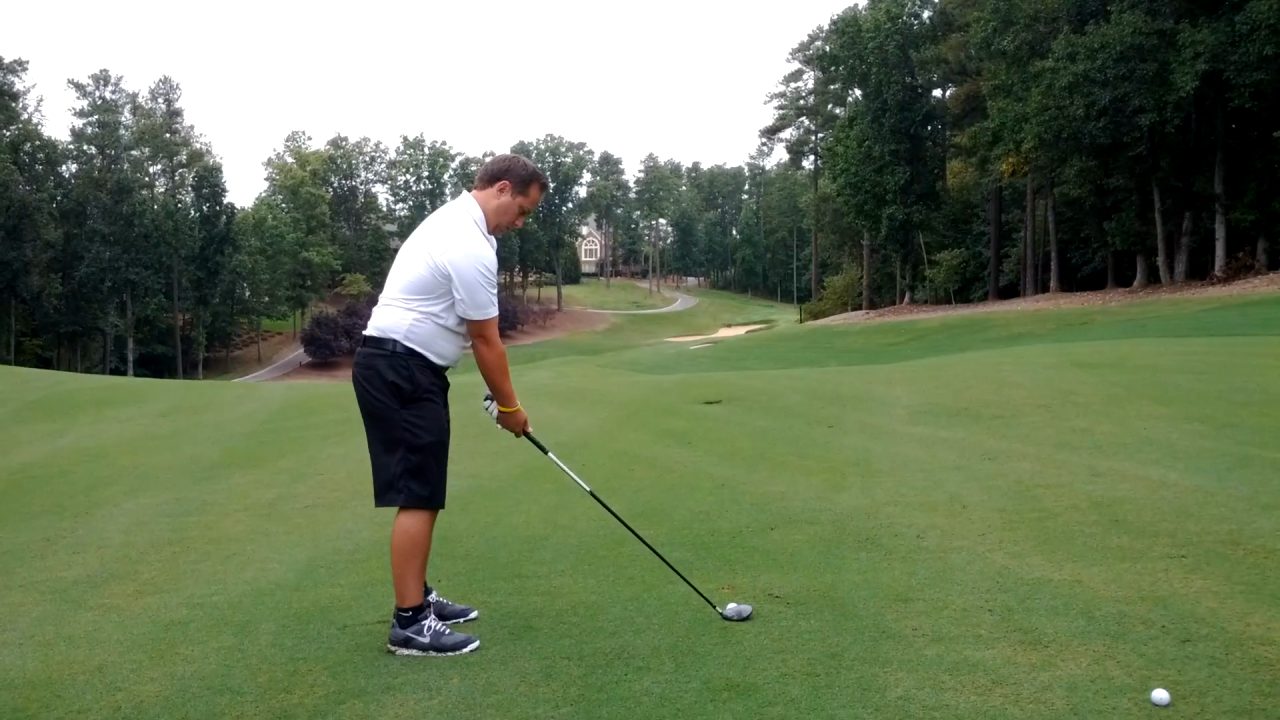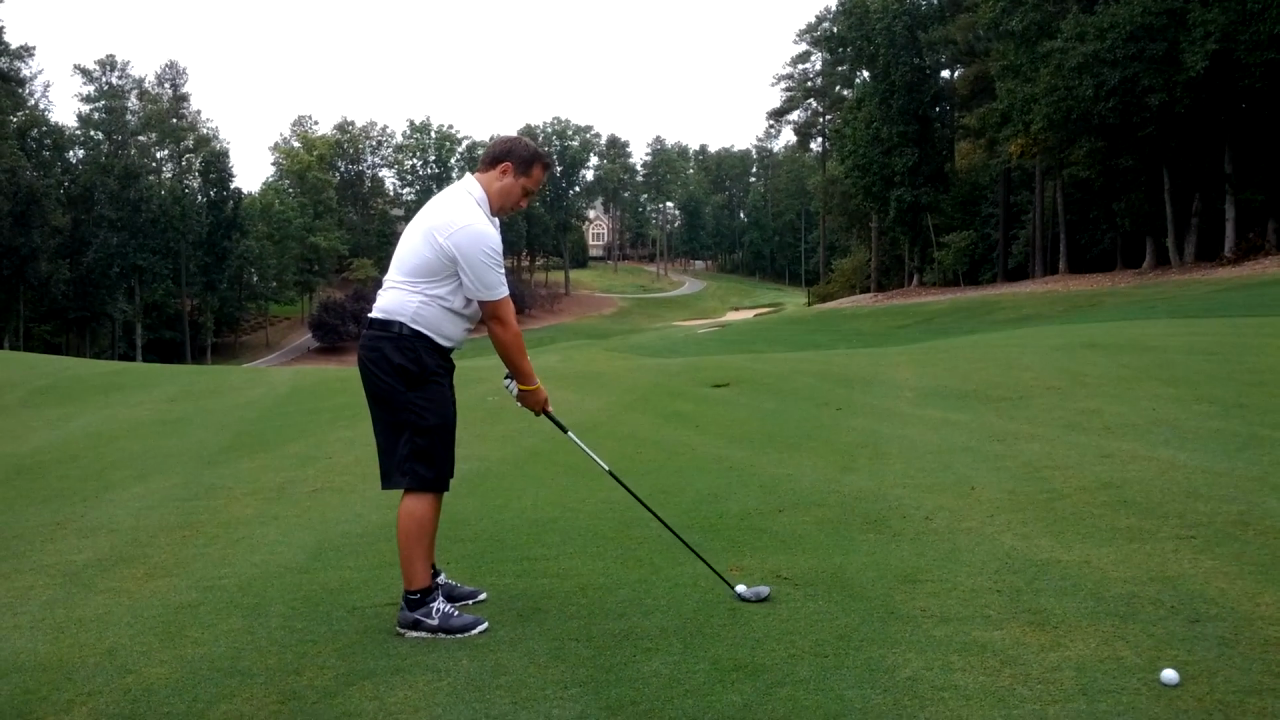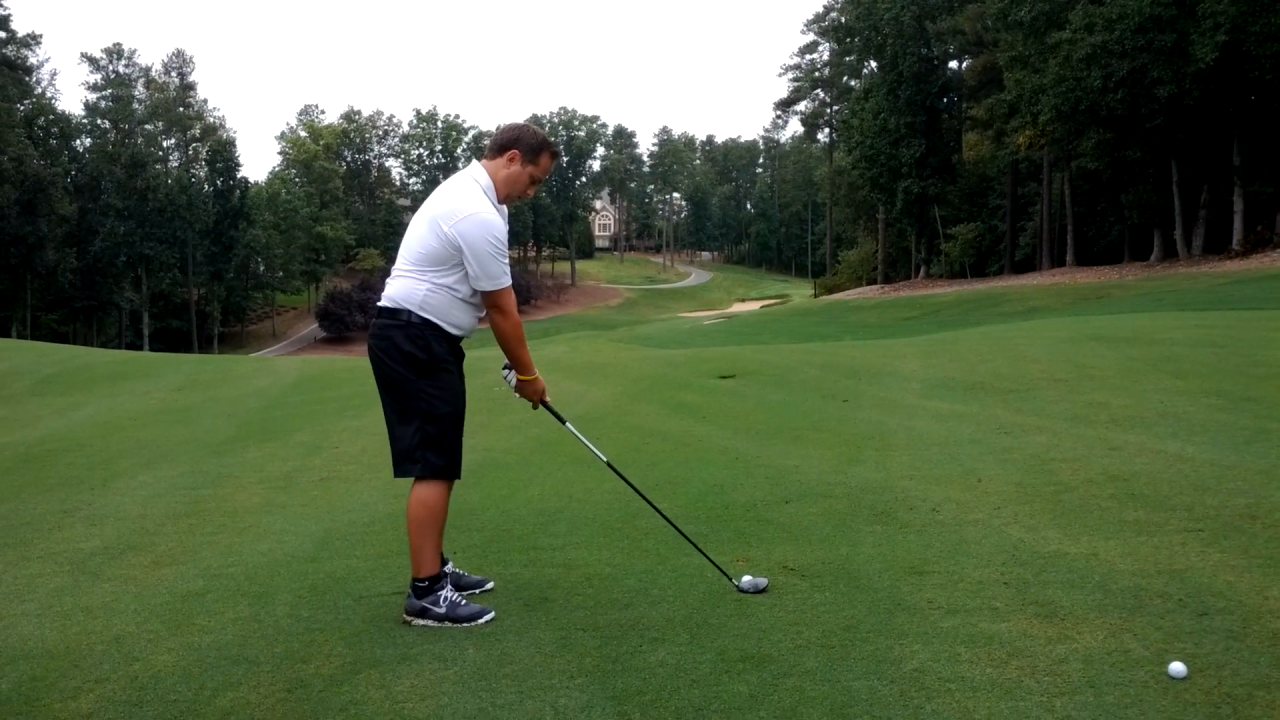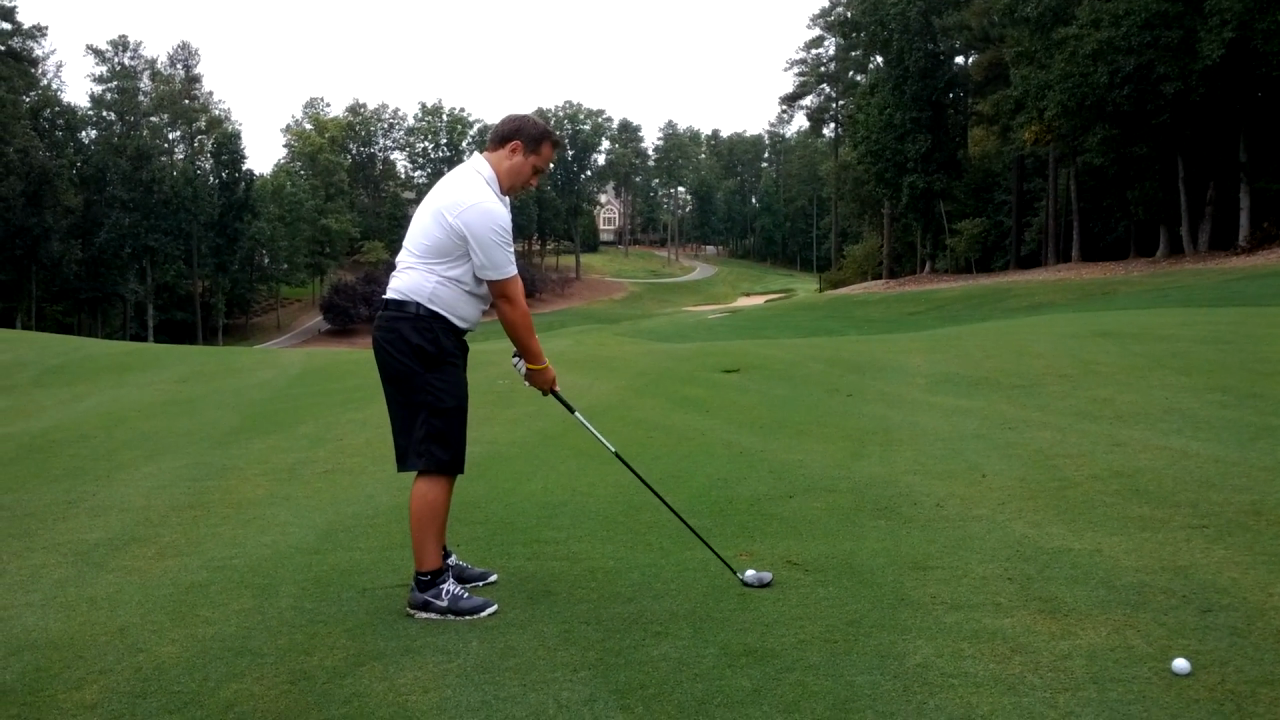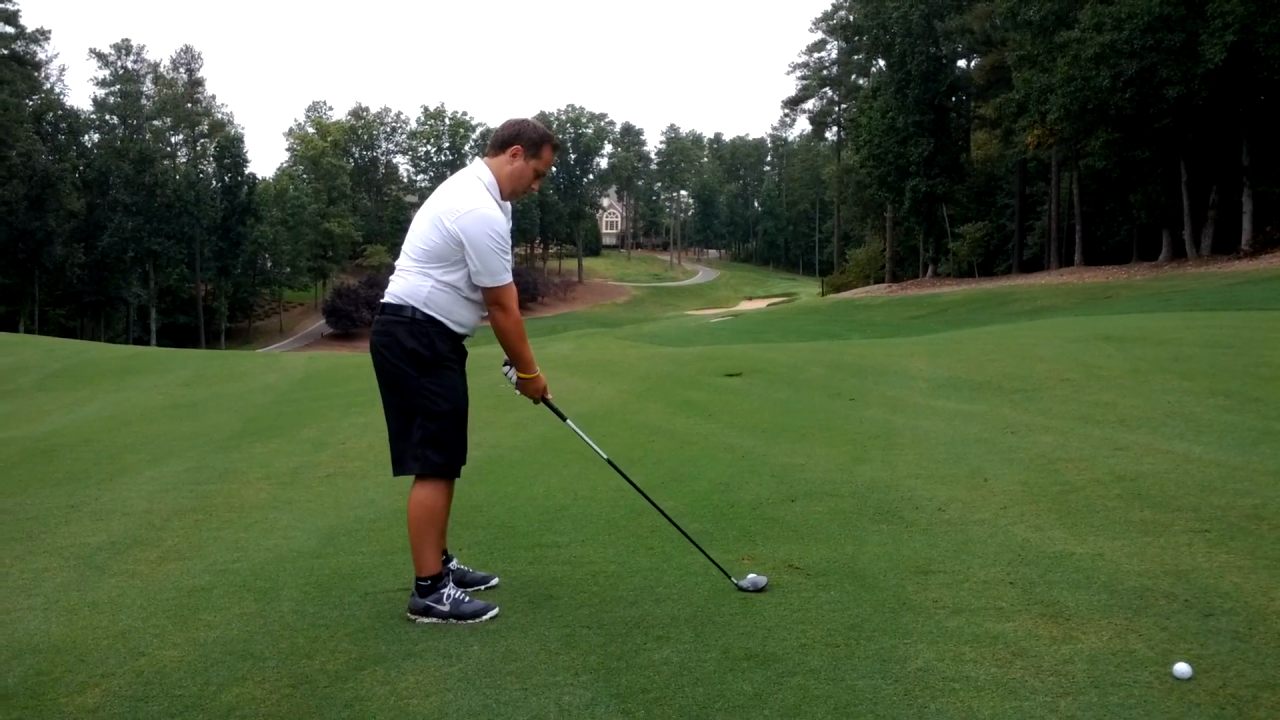
dt=1s
person 1, frame 1
left shoulder: (452, 218)
right shoulder: (471, 248)
right elbow: (486, 341)
right wrist: (509, 406)
left hip: (399, 365)
right hip: (401, 371)
left knee: (422, 490)
right knee: (418, 494)
left ankle: (417, 597)
right ankle: (409, 623)
person 1, frame 2
left shoulder: (459, 201)
right shoulder: (473, 228)
left elbow: (491, 309)
right elbow: (499, 319)
left wrist: (520, 370)
right wrist: (528, 384)
left hip: (406, 347)
right hip: (405, 351)
left knee: (429, 472)
right knee: (423, 475)
left ankle: (426, 579)
right ankle: (418, 605)
person 1, frame 3
left shoulder: (467, 188)
right shoulder: (480, 217)
left elbow: (496, 300)
right elbow: (501, 310)
right wrist: (527, 375)
left hip: (420, 337)
right hip: (414, 340)
left knee: (441, 460)
right knee: (434, 465)
left ankle: (434, 567)
right ankle: (425, 593)
person 1, frame 4
left shoulder: (470, 181)
right shoulder: (483, 206)
left elbow: (502, 289)
right elbow: (508, 298)
left wrist: (526, 352)
right wrist: (537, 363)
left hip: (422, 330)
right hip: (420, 334)
left knee: (442, 456)
right knee: (436, 460)
left ankle: (437, 560)
right ankle: (428, 586)
person 1, frame 5
left shoulder: (476, 188)
right shoulder: (481, 212)
left elbow: (501, 296)
right elbow: (501, 307)
left wrist: (521, 360)
right wrist: (529, 372)
left hip: (426, 336)
right hip: (415, 338)
left knee: (443, 460)
right knee: (434, 464)
left ankle: (439, 565)
right ankle: (429, 592)
